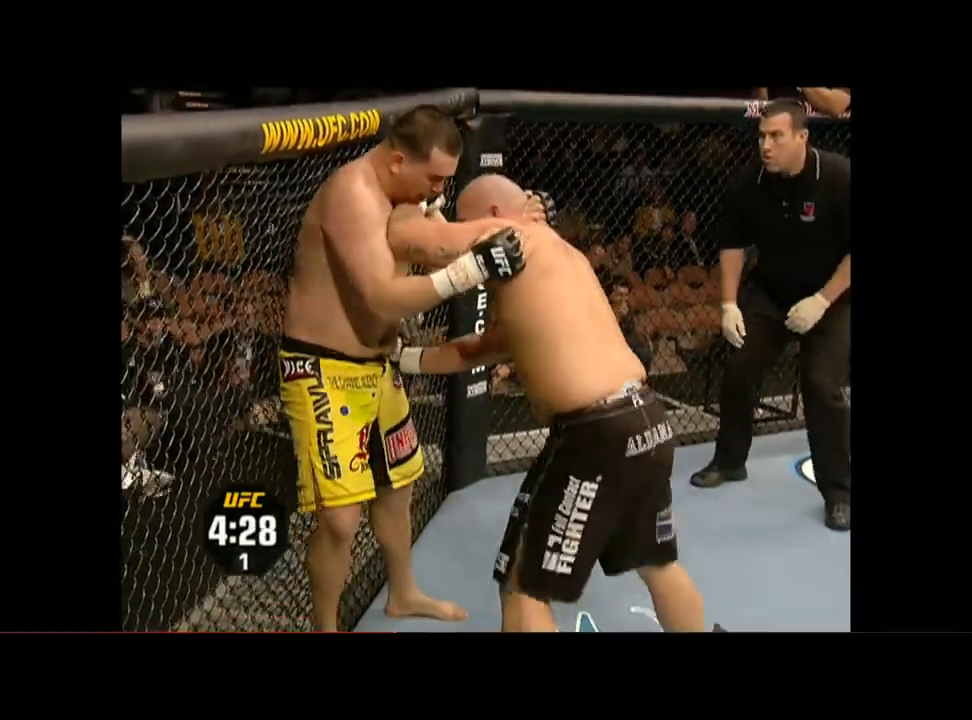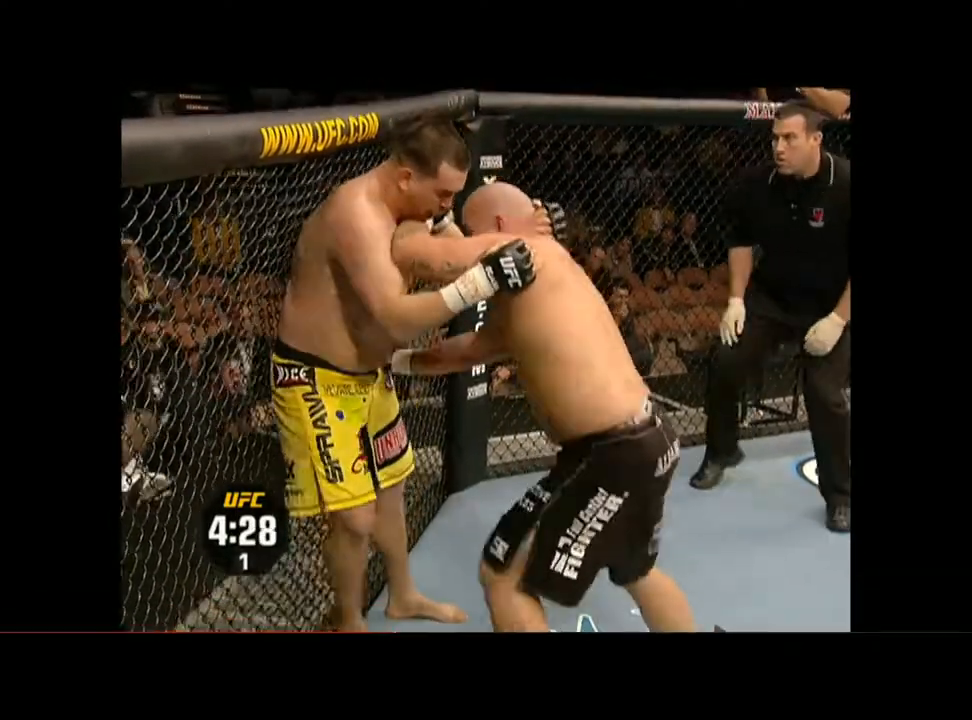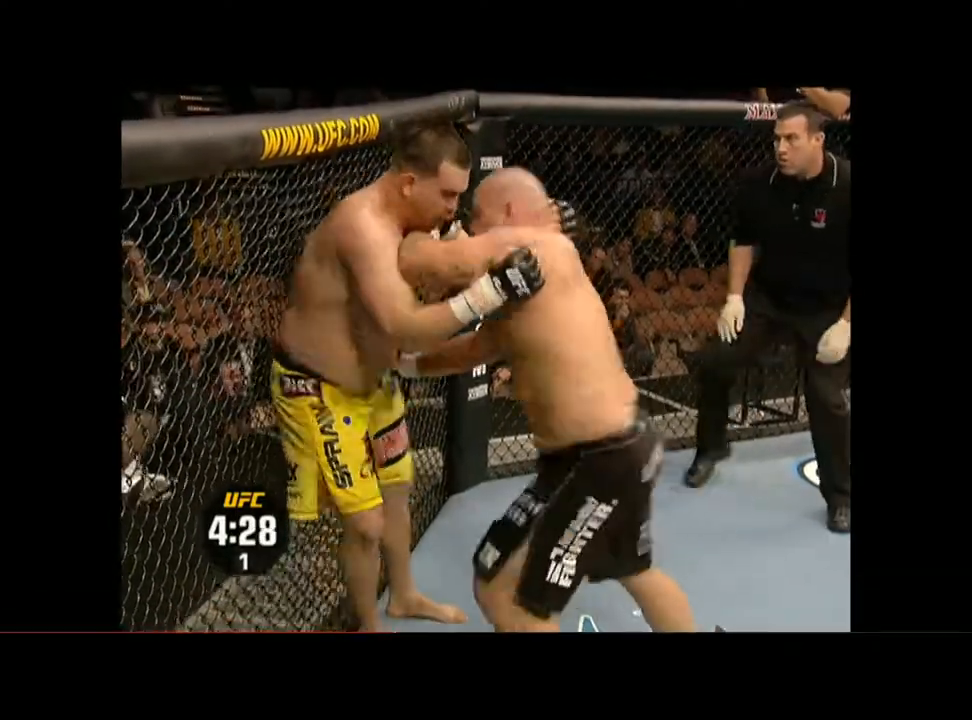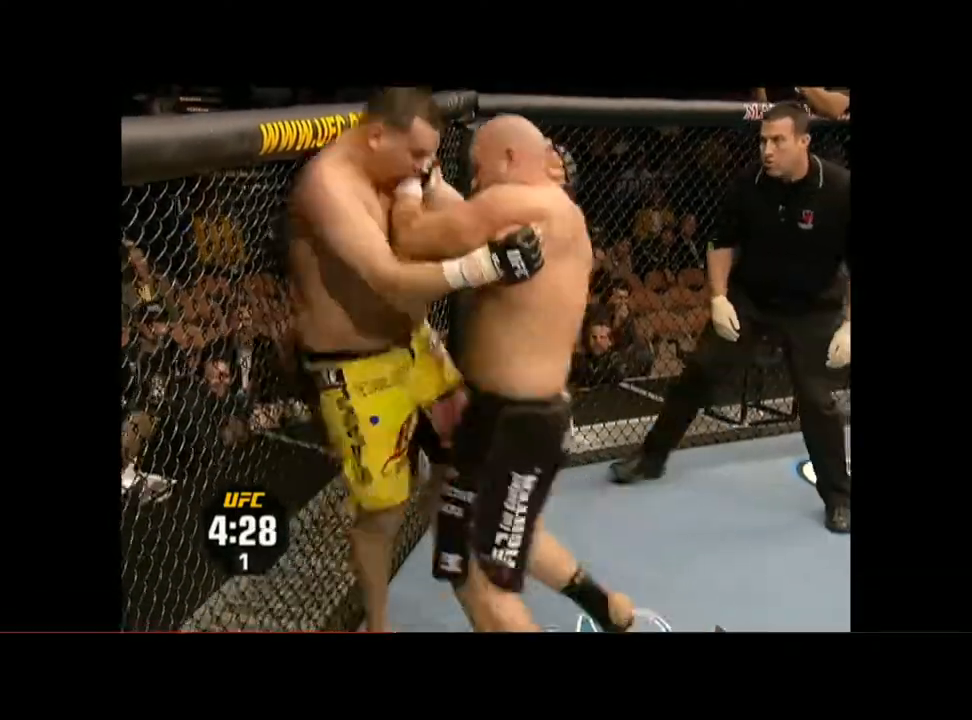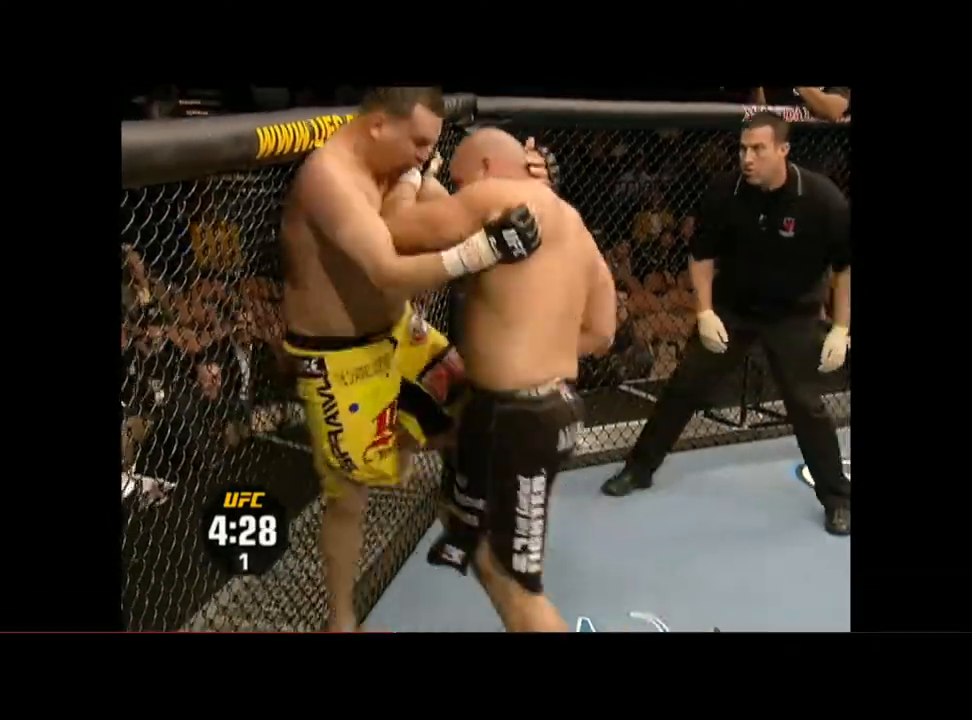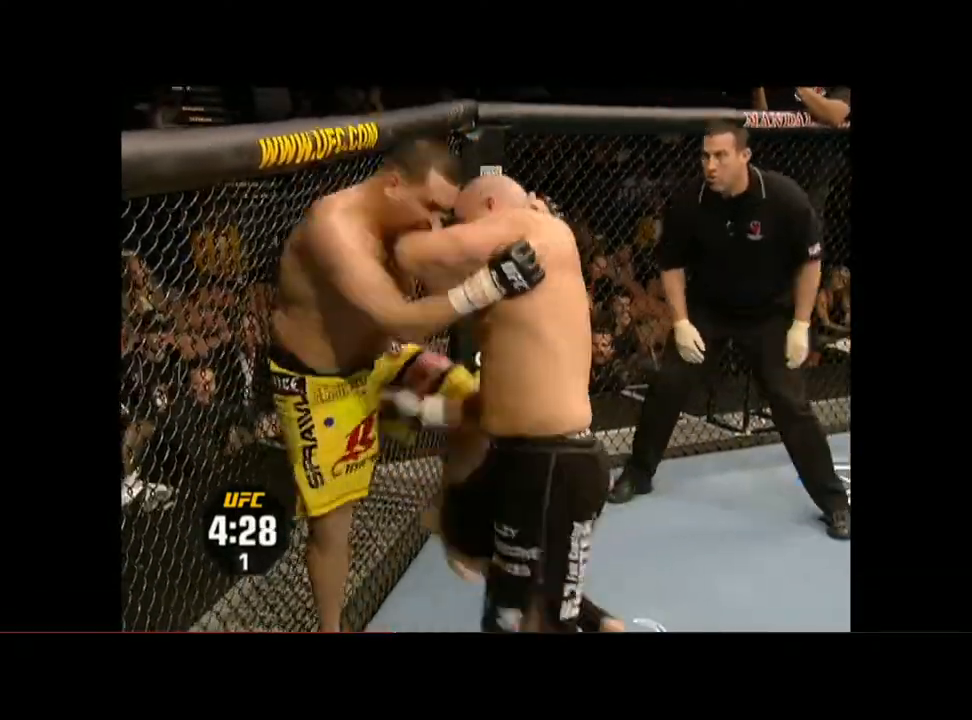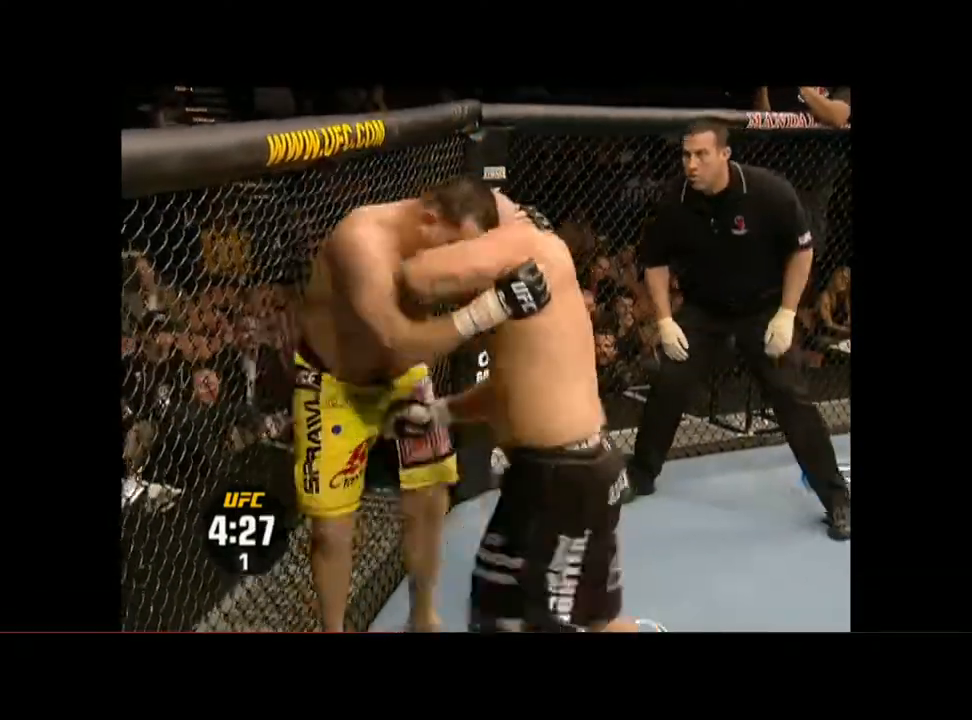
dt=0.1s
person 1, frame 1
left shoulder: (393, 194)
right shoulder: (353, 194)
left elbow: (433, 243)
right elbow: (384, 299)
left wrist: (505, 226)
right wrist: (471, 269)
left hip: (375, 366)
right hip: (323, 372)
left knee: (397, 486)
right knee: (341, 520)
left ankle: (403, 595)
right ankle: (326, 629)
person 1, frame 2
left shoulder: (398, 208)
right shoulder: (358, 213)
right elbow: (396, 317)
left wrist: (508, 239)
right wrist: (481, 282)
left hip: (366, 373)
right hip: (312, 379)
left knee: (389, 490)
right knee: (356, 520)
left ankle: (403, 597)
right ankle: (350, 626)
person 1, frame 3
left shoulder: (405, 215)
right shoulder: (362, 225)
right elbow: (405, 328)
left wrist: (519, 239)
right wrist: (489, 291)
left hip: (371, 379)
right hip: (318, 389)
left knee: (394, 491)
right knee: (366, 524)
left ankle: (404, 595)
right ankle: (370, 627)
person 1, frame 4
left shoulder: (391, 174)
right shoulder: (328, 184)
right elbow: (388, 280)
right wrist: (483, 263)
left hip: (412, 346)
right hip: (353, 367)
right knee: (380, 511)
right ankle: (375, 623)
person 1, frame 5
left shoulder: (391, 165)
right shoulder: (330, 176)
left elbow: (436, 227)
right elbow: (390, 277)
right wrist: (482, 250)
left hip: (394, 330)
right hip: (336, 356)
right knee: (351, 498)
right ankle: (340, 620)
person 1, frame 6
left shoulder: (408, 211)
right shoulder: (333, 228)
right elbow: (399, 321)
right wrist: (487, 285)
left hip: (379, 357)
right hip: (316, 379)
right knee: (330, 523)
right ankle: (330, 634)
person 1, frame 7
left shoulder: (434, 234)
right shoulder: (365, 239)
right elbow: (405, 344)
right wrist: (495, 306)
left hip: (400, 375)
right hip: (335, 385)
left knee: (428, 504)
right knee: (331, 530)
left ankle: (423, 616)
right ankle: (332, 631)
person 2, frame 1
left shoulder: (516, 240)
right shoulder: (562, 256)
right elbow: (486, 345)
right wrist: (410, 357)
left hip: (593, 433)
right hip: (645, 418)
left knee: (523, 588)
right knee: (658, 562)
person 2, frame 2
right shoulder: (531, 283)
right elbow: (473, 347)
right wrist: (399, 359)
left hip: (612, 454)
right hip: (646, 440)
left knee: (506, 582)
right knee: (637, 573)
person 2, frame 3
left shoulder: (536, 251)
right shoulder: (544, 268)
right elbow: (480, 346)
right wrist: (409, 363)
left hip: (599, 463)
right hip: (625, 448)
left knee: (501, 591)
right knee: (636, 571)
person 2, frame 4
left shoulder: (520, 207)
right shoulder: (566, 221)
left elbow: (411, 237)
left wrist: (403, 193)
left hip: (512, 420)
right hip: (531, 411)
left knee: (482, 586)
right knee: (518, 531)
right ankle: (601, 602)
person 2, frame 5
left shoulder: (498, 202)
right shoulder: (572, 225)
left elbow: (394, 233)
right elbow: (598, 335)
left hip: (513, 417)
right hip: (549, 407)
left knee: (513, 588)
person 2, frame 6
left shoulder: (531, 227)
left elbow: (413, 255)
left hip: (552, 466)
right hip: (533, 455)
left knee: (540, 625)
right knee: (460, 526)
person 2, frame 7
left shoulder: (532, 248)
left elbow: (421, 277)
right wrist: (438, 411)
left hip: (557, 476)
right hip: (585, 464)
left knee: (519, 625)
right knee: (602, 617)
person 3, frame 1
left shoulder: (840, 179)
right shoulder: (749, 185)
left elbow: (849, 251)
right elbow: (732, 244)
left wrist: (821, 302)
right wrist: (729, 303)
left hip: (831, 300)
right hip: (769, 295)
left knee: (823, 390)
right knee: (737, 372)
left ankle: (837, 491)
right ankle: (729, 461)
person 3, frame 2
left shoulder: (846, 186)
right shoulder: (757, 184)
right elbow: (741, 242)
left wrist: (837, 318)
right wrist: (735, 300)
left hip: (829, 305)
right hip: (768, 297)
left knee: (825, 396)
right knee: (725, 368)
left ankle: (839, 494)
right ankle: (722, 453)
person 3, frame 3
left shoulder: (847, 188)
right shoulder: (760, 184)
right elbow: (743, 240)
left wrist: (845, 324)
right wrist: (734, 297)
left hip: (827, 308)
right hip: (766, 296)
left knee: (825, 397)
right knee: (715, 362)
left ankle: (840, 495)
right ankle: (711, 447)
person 3, frame 4
left shoulder: (840, 190)
right shoulder: (746, 185)
left elbow: (847, 265)
right elbow: (723, 243)
left wrist: (847, 325)
right wrist: (719, 298)
left hip: (811, 308)
right hip: (748, 298)
left knee: (815, 399)
right knee: (699, 372)
left ankle: (838, 495)
right ankle: (651, 457)
person 3, frame 5
left shoulder: (822, 198)
right shoulder: (724, 194)
left elbow: (845, 267)
right elbow: (702, 255)
left wrist: (840, 329)
right wrist: (705, 312)
left hip: (792, 314)
right hip: (731, 307)
left knee: (805, 404)
right knee: (684, 385)
left ankle: (837, 497)
right ankle: (639, 468)
person 3, frame 6
left shoulder: (785, 198)
right shoulder: (688, 204)
left elbow: (810, 260)
right elbow: (672, 265)
left wrist: (800, 325)
right wrist: (680, 322)
left hip: (769, 314)
right hip: (706, 311)
left knee: (791, 404)
right knee: (667, 389)
left ankle: (833, 500)
right ankle: (638, 474)
person 3, frame 7
left shoulder: (770, 192)
right shoulder: (674, 204)
left elbow: (801, 250)
right elbow: (655, 262)
left wrist: (785, 314)
right wrist: (665, 320)
left hip: (763, 308)
right hip: (701, 309)
left knee: (791, 395)
right knee: (668, 387)
left ankle: (835, 496)
right ankle: (641, 474)
